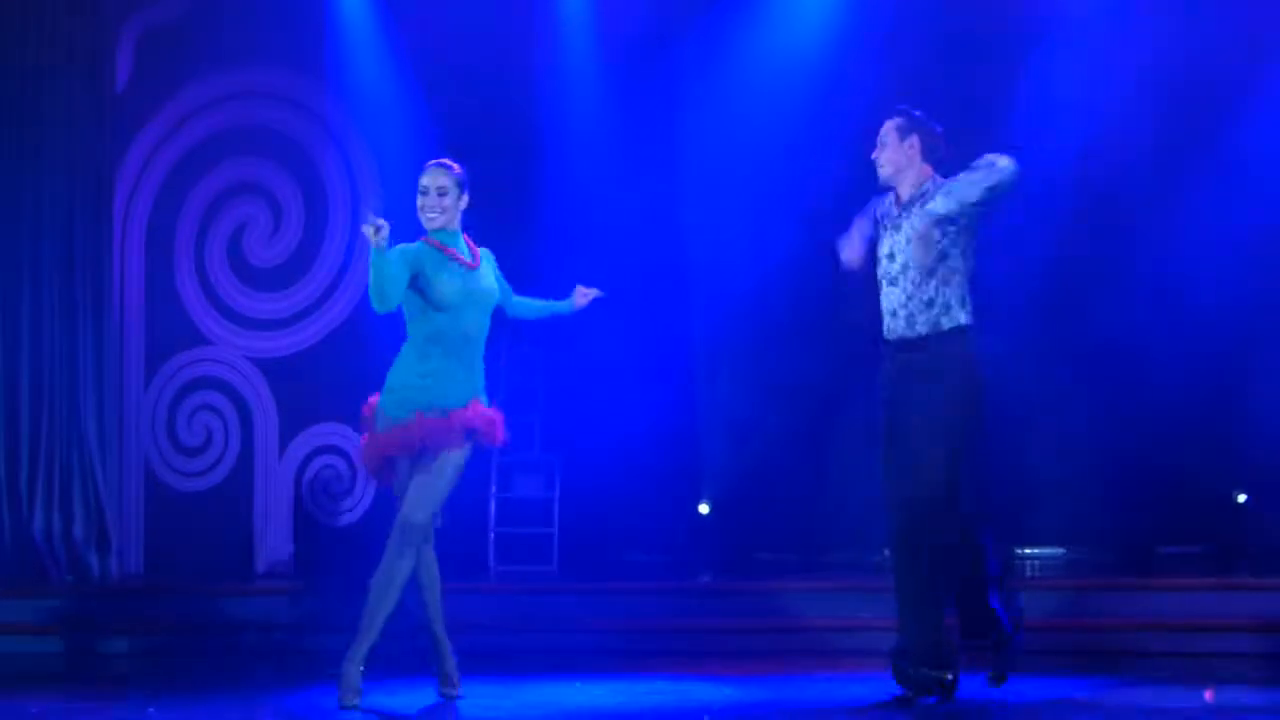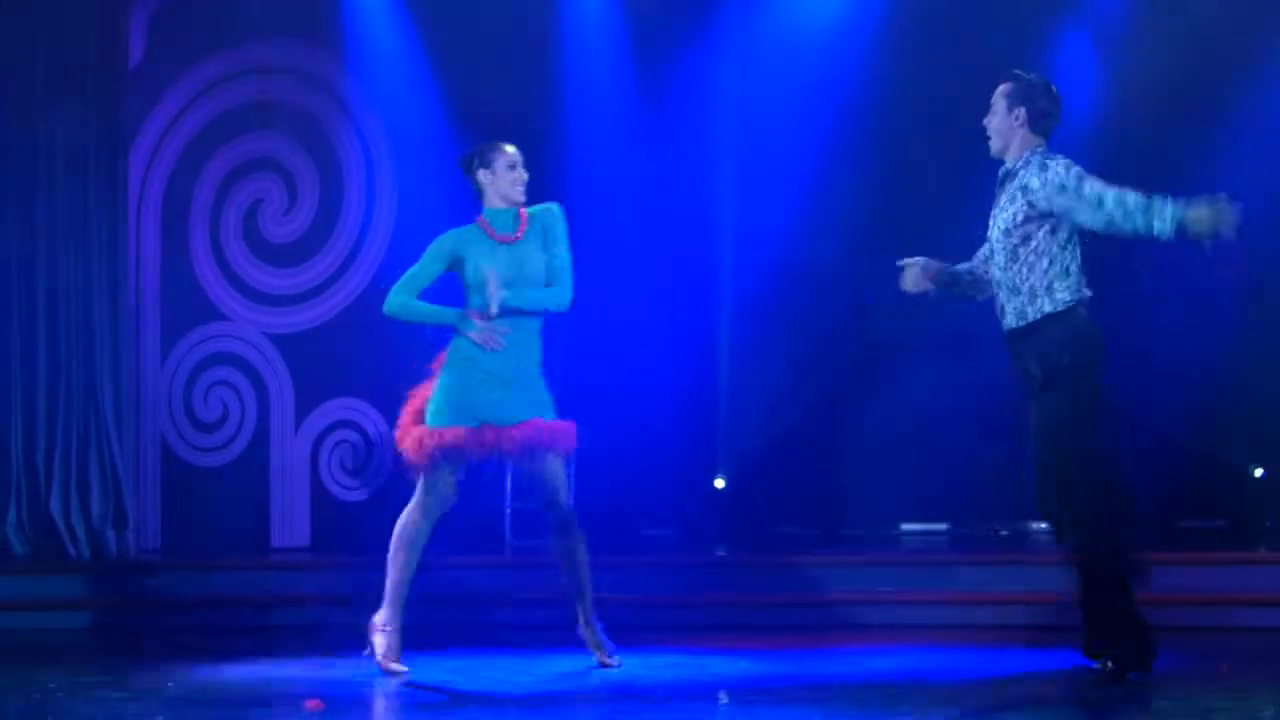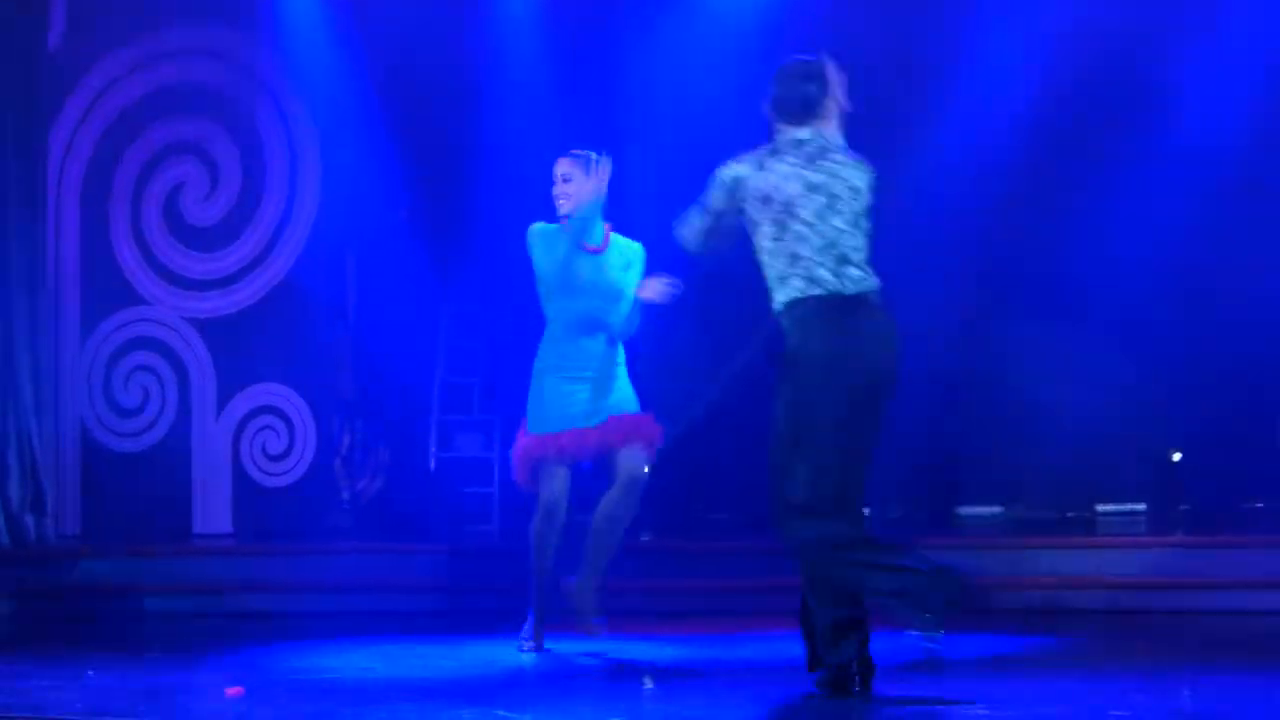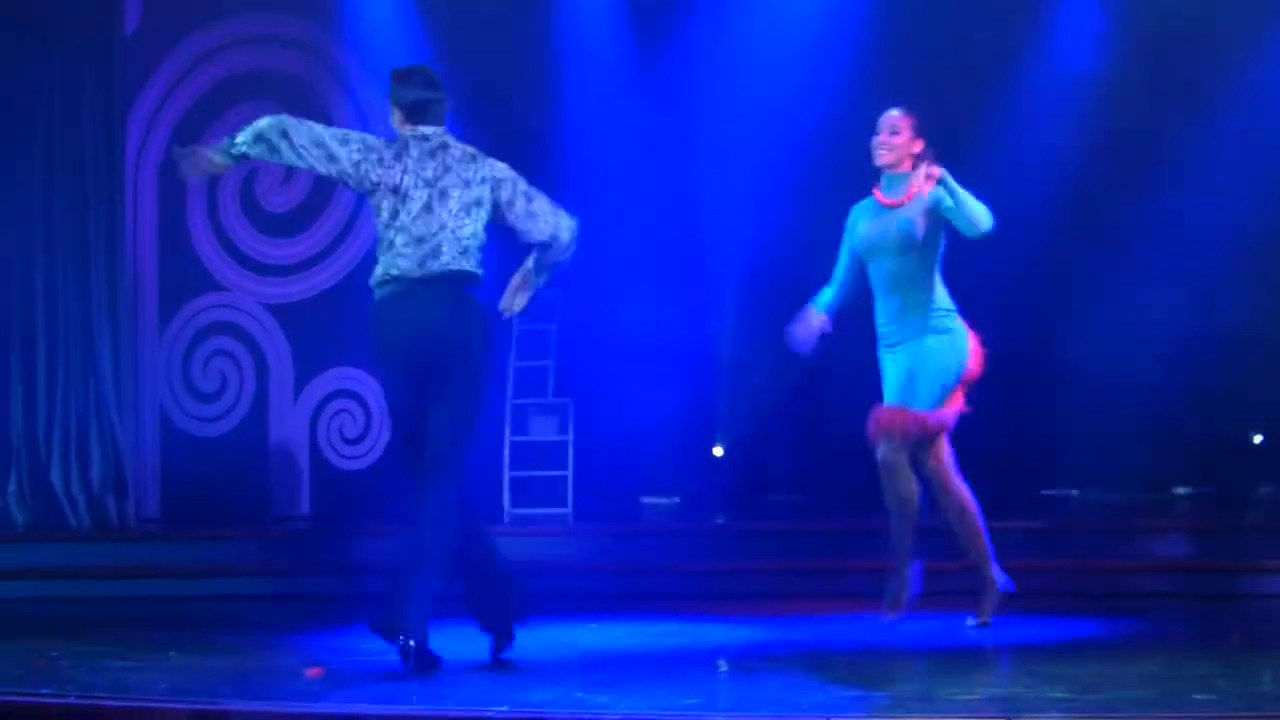
dt=1s
person 1, frame 1
left shoulder: (948, 196)
right shoulder: (894, 204)
left elbow: (1000, 168)
left wrist: (941, 191)
right wrist: (860, 232)
left hip: (945, 365)
right hip: (902, 369)
left knee: (943, 503)
right knee: (909, 511)
left ankle: (988, 620)
right ankle: (928, 661)
person 1, frame 2
left shoulder: (1042, 175)
right shoulder: (1014, 190)
left elbow: (1109, 204)
right elbow: (986, 275)
left wrist: (1182, 214)
right wrist: (937, 272)
left hip: (1064, 351)
right hip: (1047, 356)
left knee: (1075, 494)
right knee: (1077, 487)
left ankle: (1119, 643)
person 1, frame 3
left shoulder: (744, 173)
right shoulder: (855, 169)
left elbow: (693, 236)
right wrist: (835, 120)
left hip: (819, 342)
right hip: (870, 332)
left knee: (812, 506)
right knee: (830, 498)
right ankle: (840, 656)
person 1, frame 4
left shoulder: (379, 157)
right shoulder: (486, 170)
left elbow: (284, 134)
right elbow: (559, 234)
left wrist: (227, 154)
right wrist: (530, 277)
left hip: (399, 319)
right hip: (458, 318)
left knee: (426, 473)
right knee: (444, 474)
left ankle: (495, 610)
right ankle: (406, 620)
person 2, frame 1
left shoulder: (483, 260)
right shoulder: (405, 257)
left elbow: (509, 304)
right elbow: (384, 302)
left wrist: (566, 305)
right wrist: (376, 252)
left hip: (459, 410)
right hip: (405, 404)
left knee: (410, 530)
right knee: (414, 533)
left ankle: (355, 659)
right ankle: (440, 648)
person 2, frame 2
left shoulder: (548, 218)
right shoulder: (458, 241)
left elbow: (560, 297)
right elbow: (396, 302)
left wrist: (505, 300)
right wrist: (463, 318)
left hip: (524, 384)
right hip: (469, 381)
left knee: (561, 497)
right knee: (432, 499)
left ankle: (587, 620)
right ankle: (386, 621)
person 2, frame 3
left shoulder: (629, 251)
right shoulder: (542, 236)
left elbow: (623, 325)
right elbow: (562, 278)
right wrist: (585, 211)
left hip: (610, 383)
right hip: (557, 383)
left knee: (634, 472)
right knee: (552, 500)
left ankle: (587, 583)
right ankle: (538, 608)
person 2, frame 4
left shoulder: (935, 192)
right shoulder: (861, 214)
left elbow: (980, 225)
right elbow: (841, 284)
left wrist: (940, 182)
right wrist: (817, 314)
left hip: (935, 336)
right hip: (894, 345)
left knee: (892, 451)
right knee: (935, 465)
left ankle: (903, 565)
right ankle: (989, 578)
